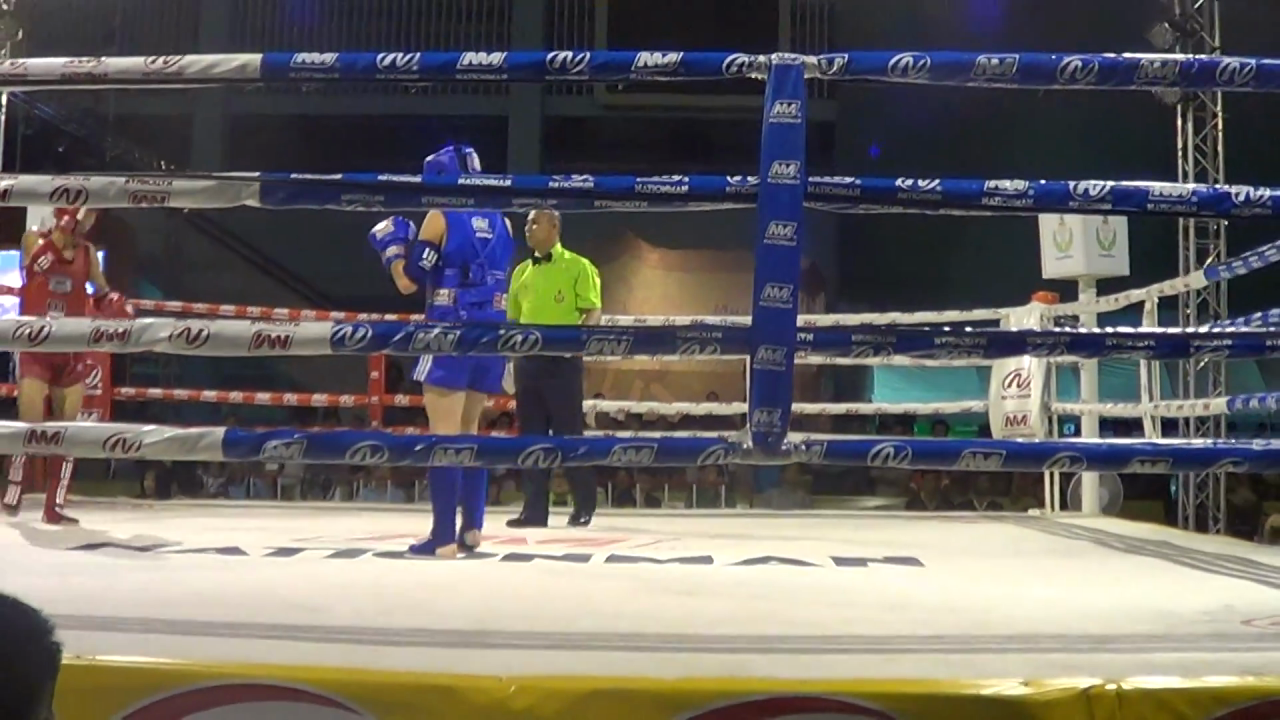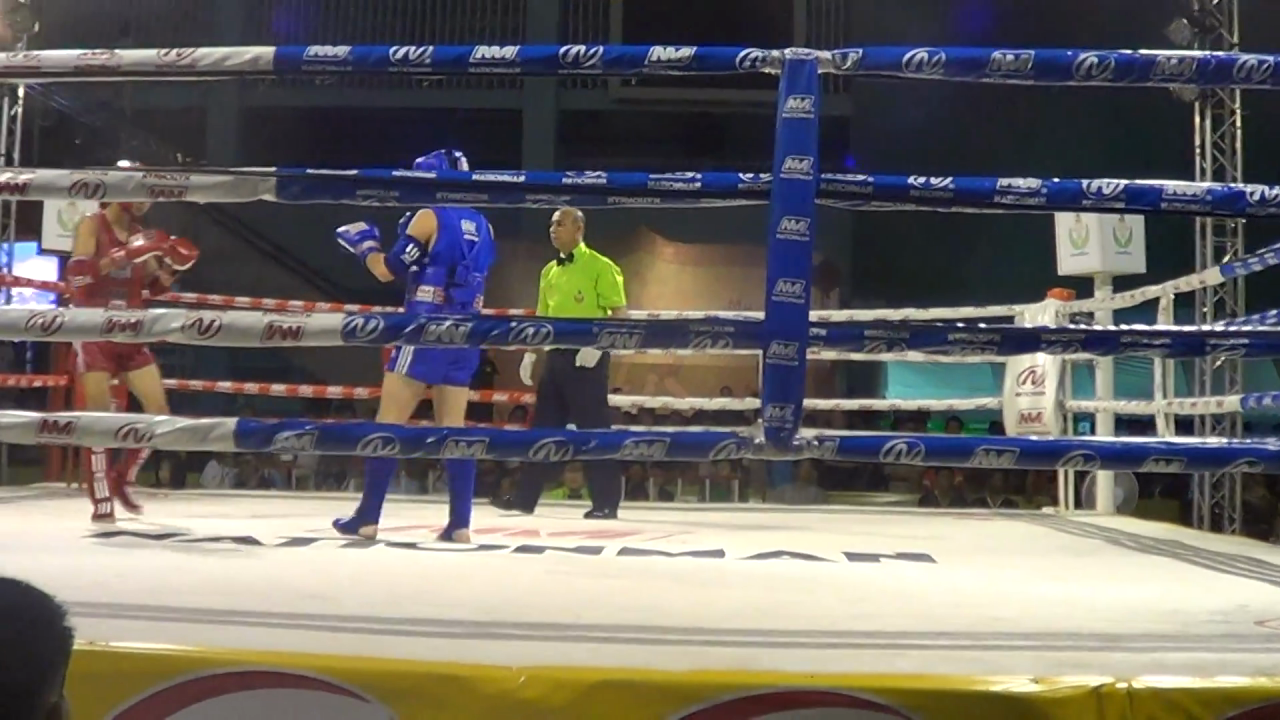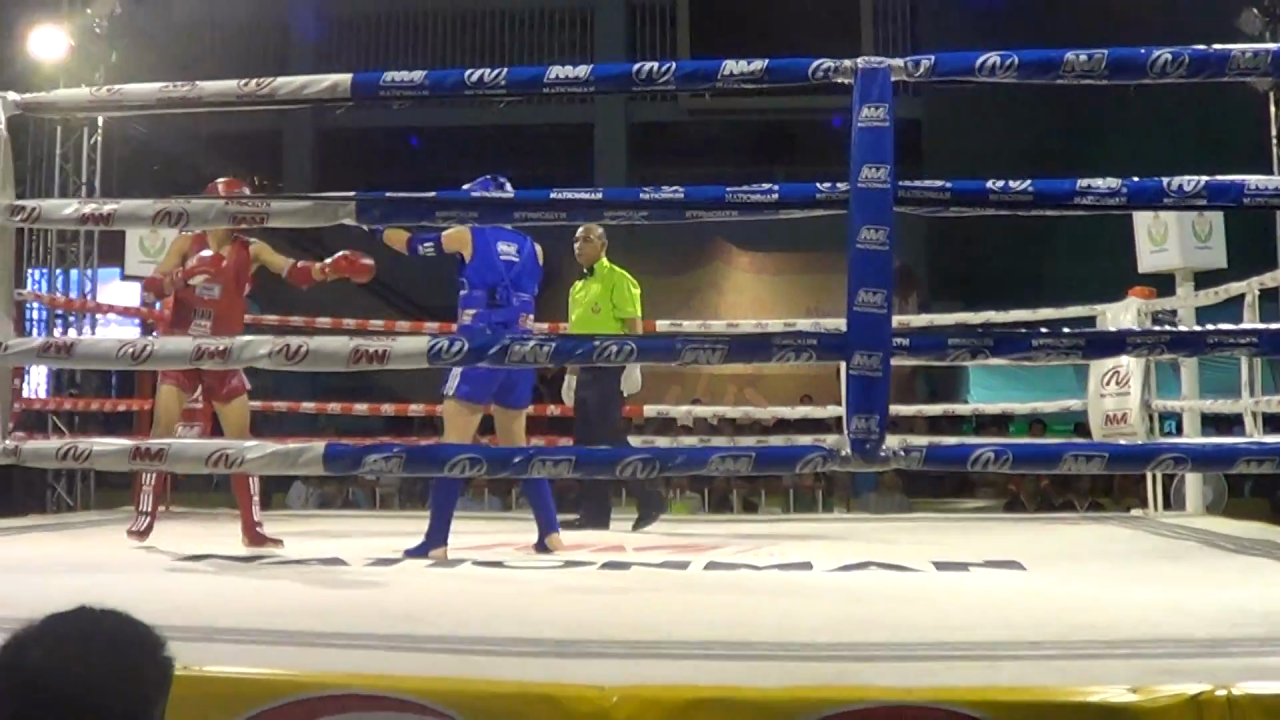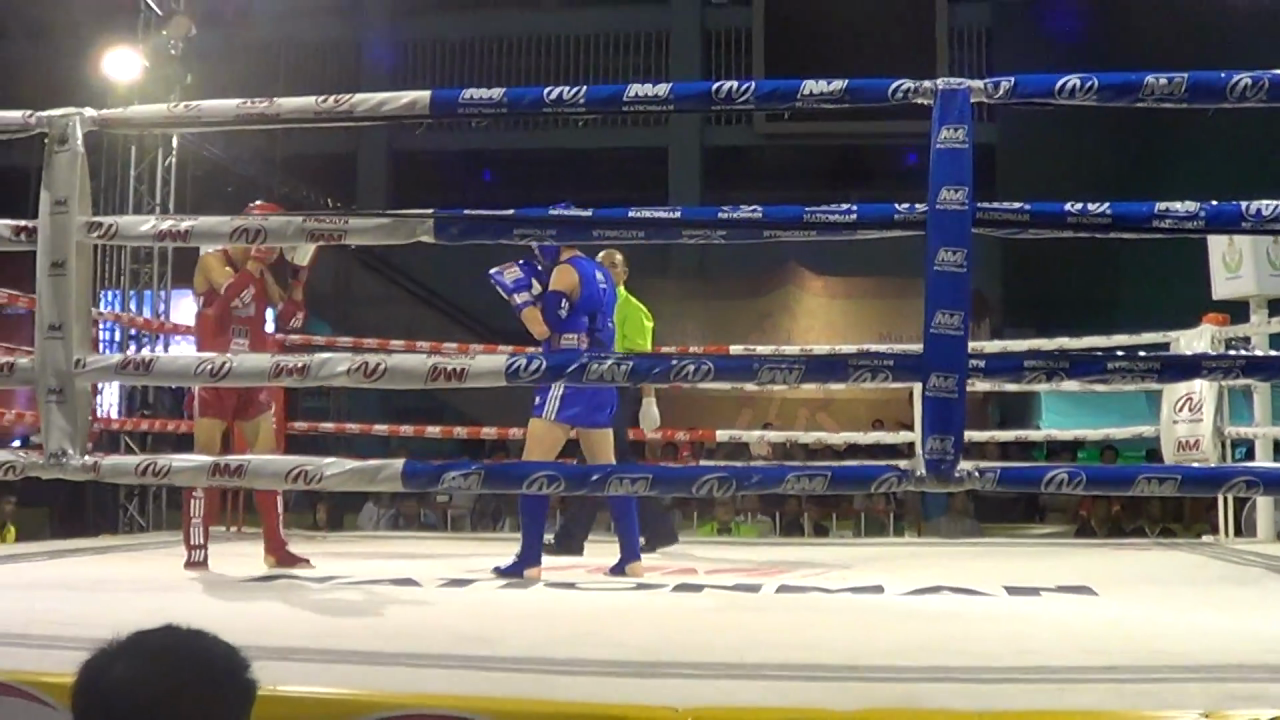
dt=0.5s
person 1, frame 1
left shoulder: (440, 218)
right shoulder: (502, 223)
left elbow: (408, 281)
left wrist: (393, 246)
left knee: (444, 436)
right knee: (467, 432)
left ankle: (445, 537)
right ankle: (471, 527)
person 1, frame 2
left shoulder: (428, 217)
right shoulder: (483, 226)
left elbow: (388, 271)
left wrist: (364, 243)
left knee: (389, 422)
right knee: (453, 429)
left ankle: (368, 517)
right ankle: (460, 523)
person 1, frame 3
left shoulder: (468, 237)
right shoulder: (533, 248)
left elbow: (410, 244)
left wrist: (380, 223)
left knee: (453, 446)
right knee: (515, 446)
left ankle: (436, 540)
right ankle: (549, 529)
person 1, frame 4
left shoulder: (565, 271)
right shoulder: (600, 273)
left elbow: (541, 328)
left wrist: (518, 292)
right wrist: (539, 283)
right hip: (599, 379)
right knee: (607, 470)
left ankle: (529, 559)
right ankle: (631, 556)
person 2, frame 1
left shoulder: (88, 251)
right shoulder: (38, 237)
left elbow: (102, 296)
right elbow: (36, 266)
left wrist: (113, 304)
right wrist: (64, 228)
left hip: (70, 348)
right hip: (34, 346)
left knee: (69, 426)
right knee: (31, 423)
left ankle: (54, 506)
person 2, frame 2
left shoulder: (140, 233)
right shoulder: (91, 225)
left elbow: (153, 286)
right elbow: (78, 273)
left wrist: (172, 268)
right wrist: (126, 254)
left hip: (130, 334)
left knee: (158, 411)
right knee: (99, 416)
left ankle: (122, 477)
right ankle: (102, 502)
person 2, frame 3
left shoulder: (252, 249)
right shoulder: (186, 243)
left elbow: (297, 272)
right elbow: (151, 289)
left wrist: (331, 267)
right wrist: (184, 274)
left knee: (239, 443)
right knee: (163, 430)
left ankle: (252, 527)
right ankle: (145, 515)
person 2, frame 4
left shoulder: (260, 272)
right shoulder: (213, 260)
left elbow: (291, 319)
right elbow: (231, 297)
left wrist: (300, 268)
right wrist: (259, 258)
left knee: (269, 460)
right knee: (206, 460)
left ankle: (276, 548)
right ankle: (196, 548)
person 3, frame 1
left shoulder: (577, 267)
right shoulder: (521, 272)
left elbow: (593, 313)
left hip: (562, 361)
right hip: (528, 361)
left knee: (567, 433)
right knee: (532, 436)
left ankle: (584, 506)
right ankle: (534, 511)
person 3, frame 2
left shoulder: (600, 267)
right shoulder: (549, 271)
left elbow: (619, 313)
left wrist: (598, 344)
right wrist: (529, 354)
left hip: (587, 360)
right hip: (556, 357)
left knee: (594, 430)
right knee: (543, 426)
left ankle: (605, 502)
right ankle: (525, 495)
person 3, frame 3
left shoulder: (618, 280)
right shoulder: (577, 289)
left elbow: (634, 325)
left wrist: (632, 367)
right wrist: (570, 375)
left hip: (610, 368)
right hip: (587, 370)
left knee: (609, 438)
right knee: (586, 440)
left ankle: (649, 500)
right ankle: (594, 512)
person 3, frame 4
left shoulder: (632, 310)
left elbow: (643, 357)
left wrist: (648, 402)
left hip: (617, 394)
left ankle: (570, 538)
right ankle: (660, 529)
